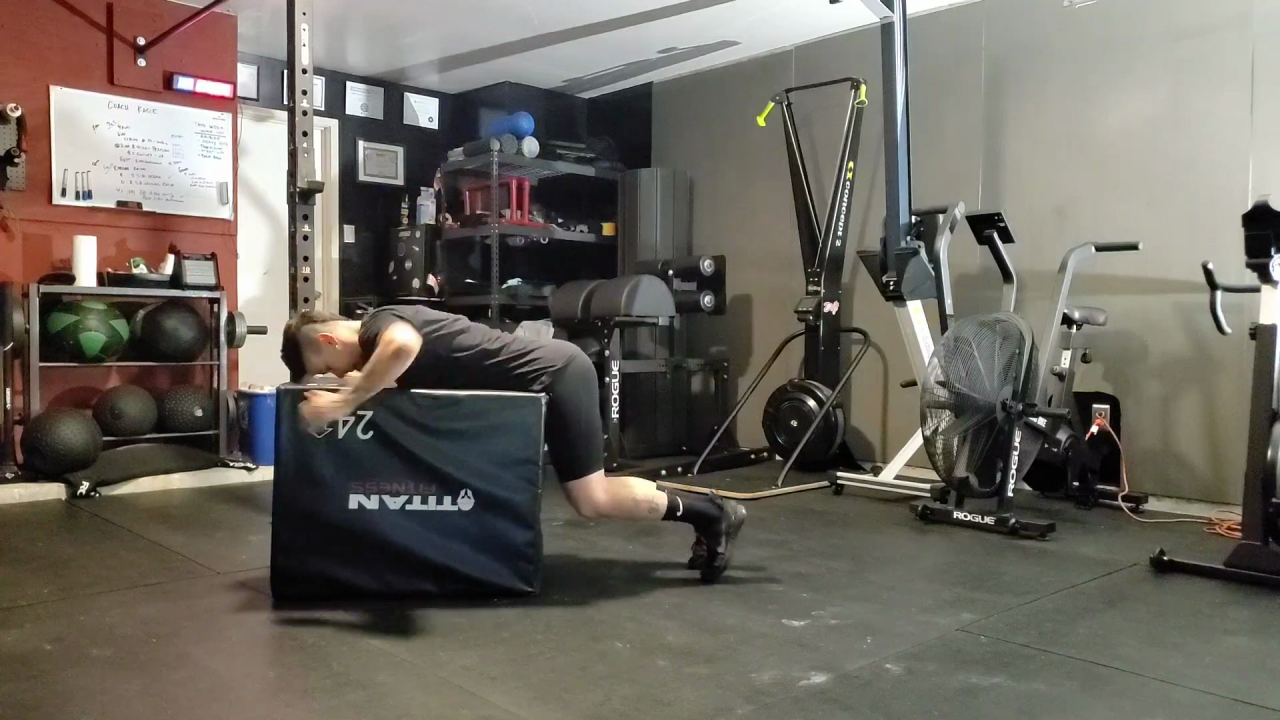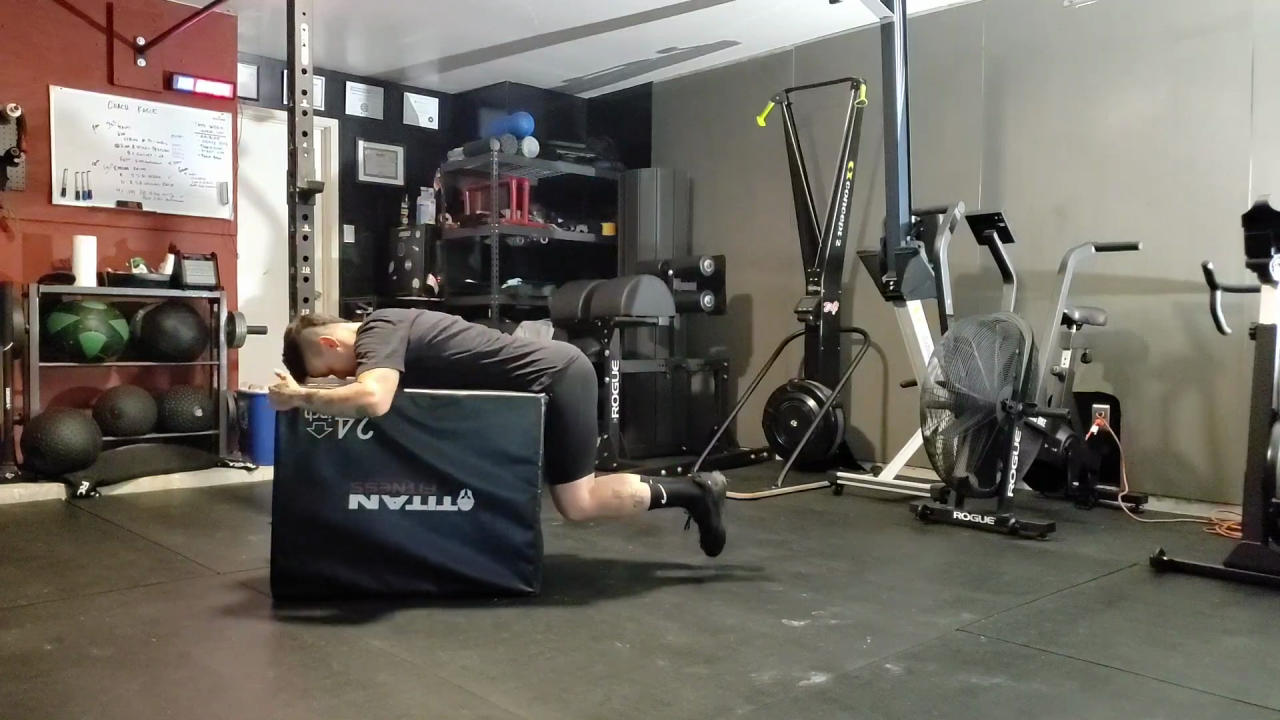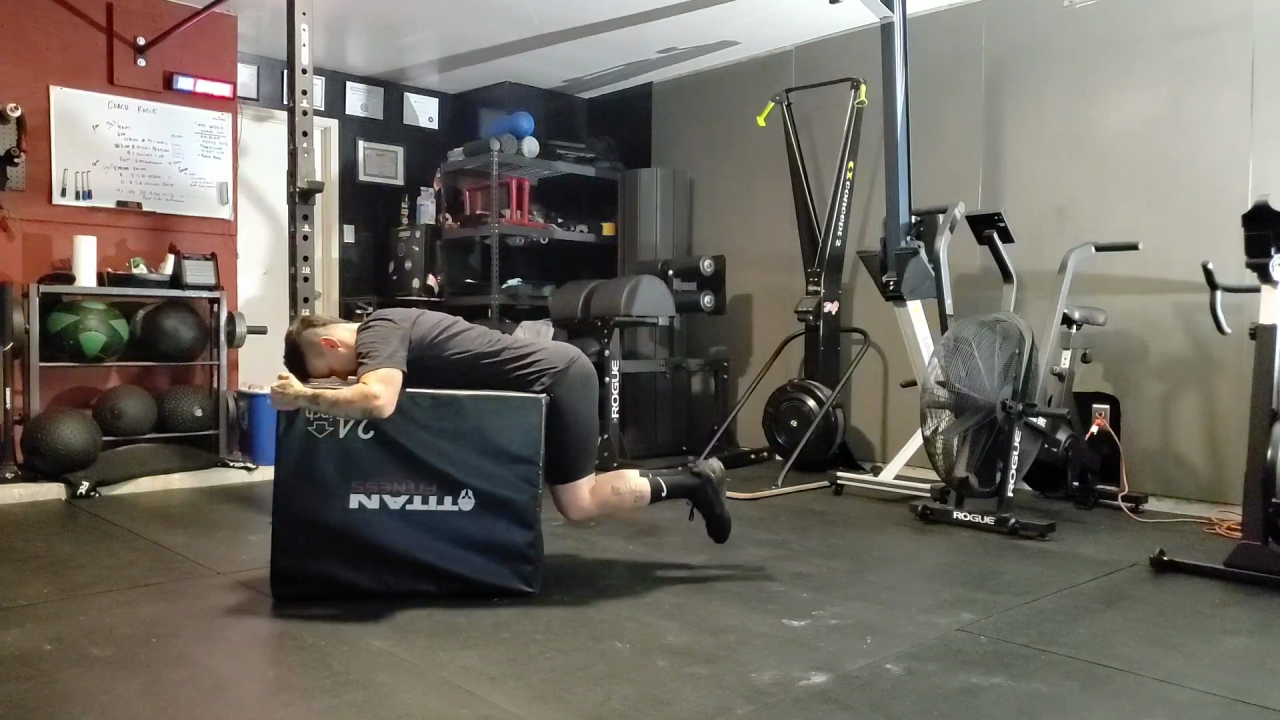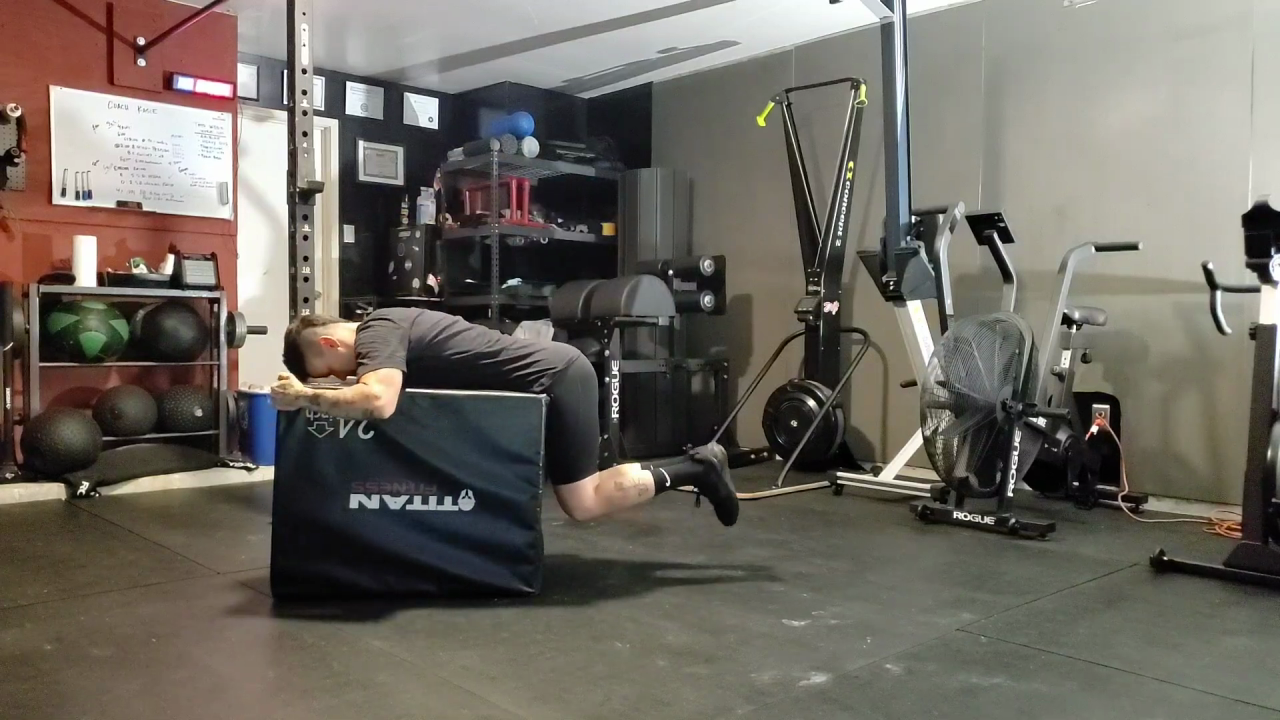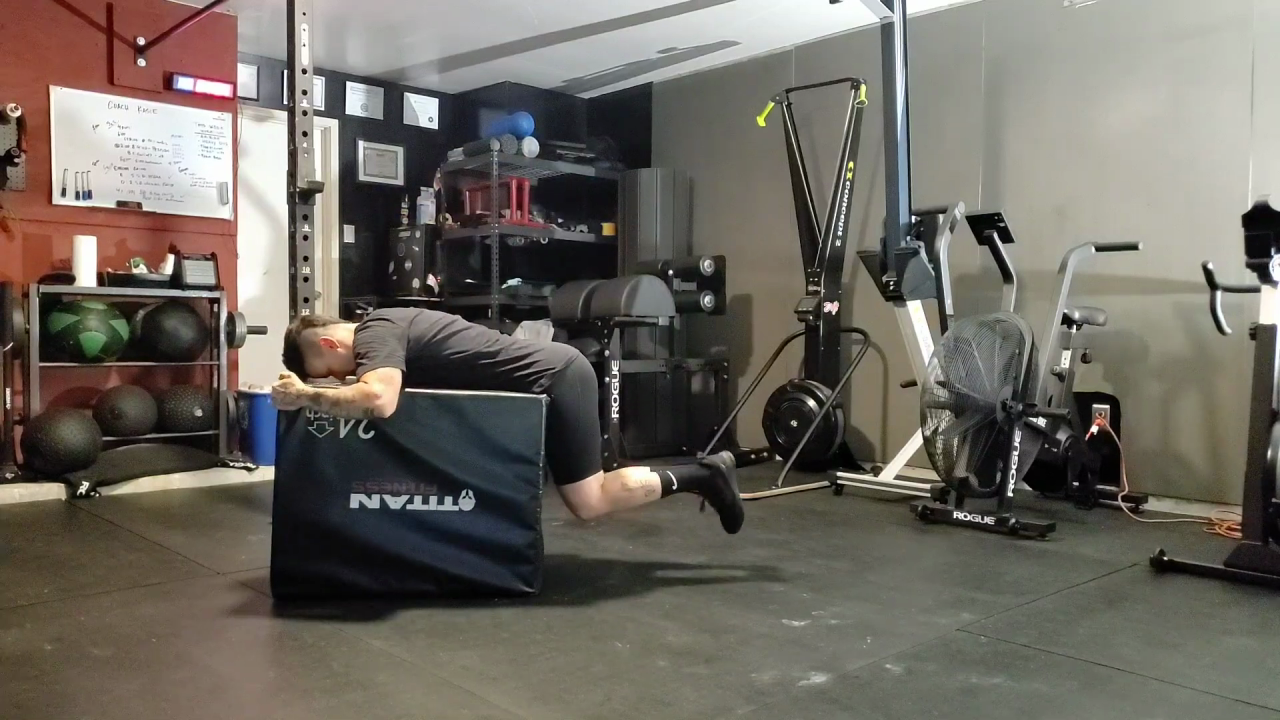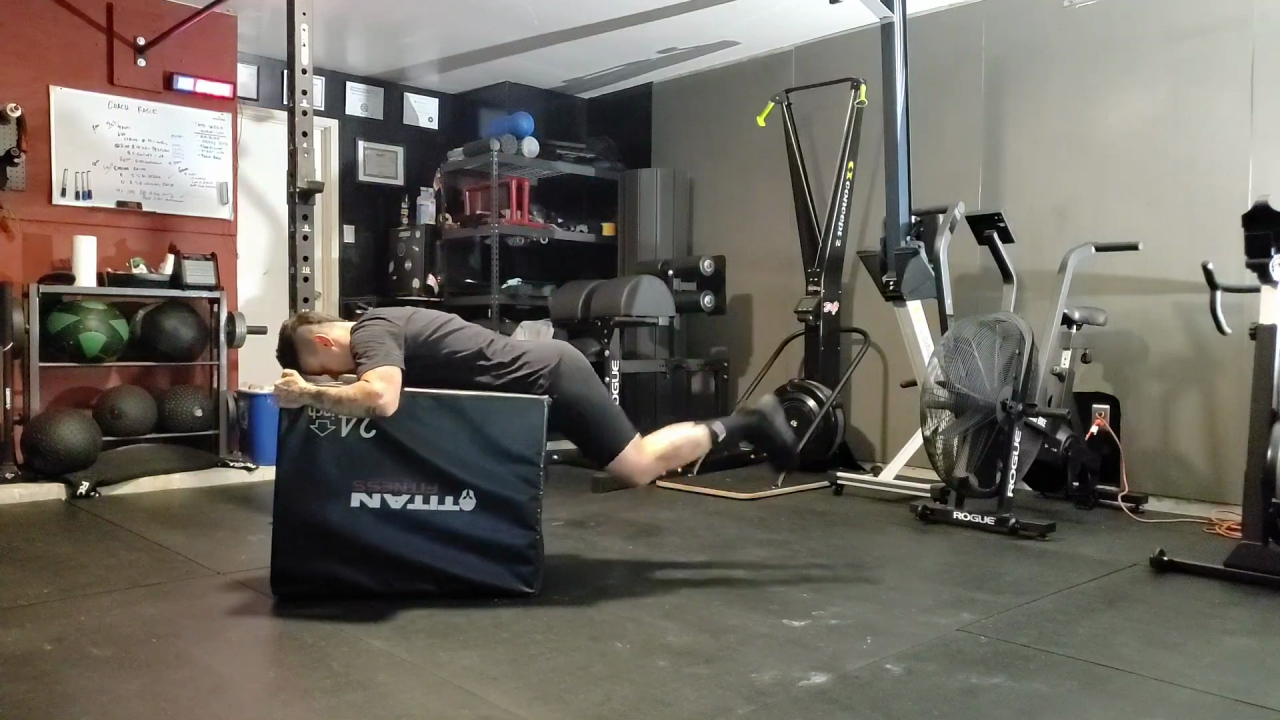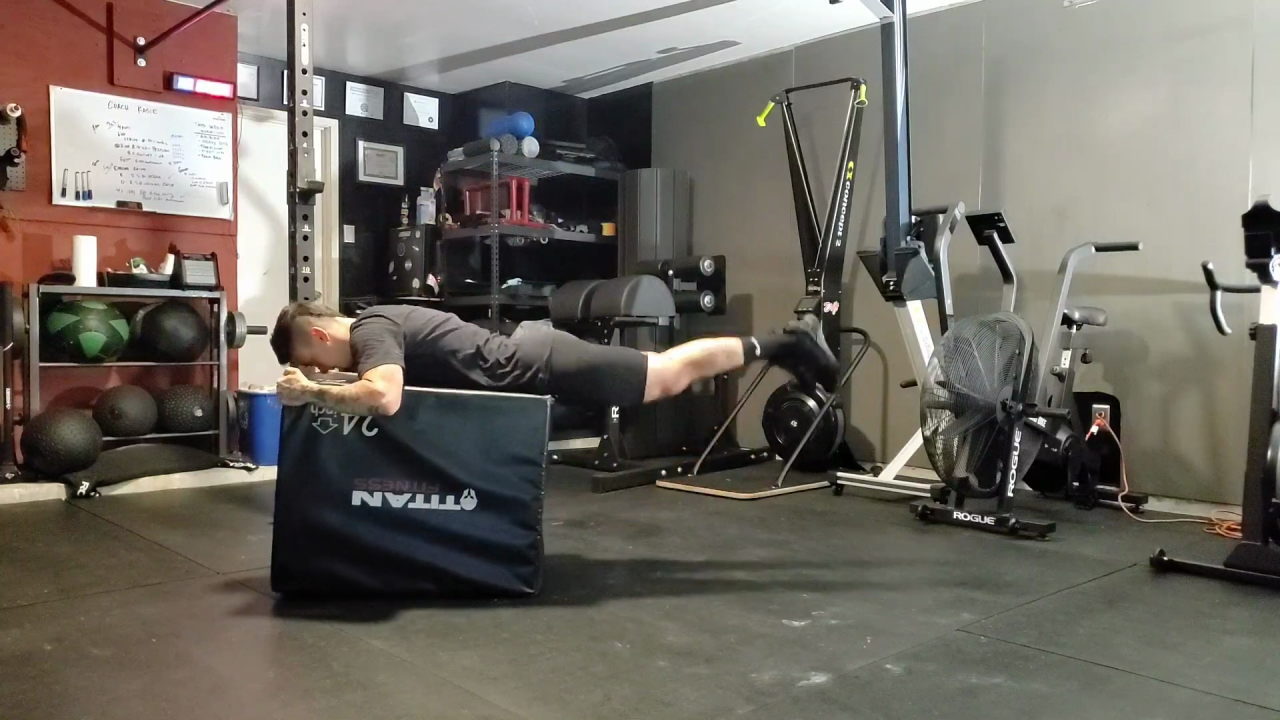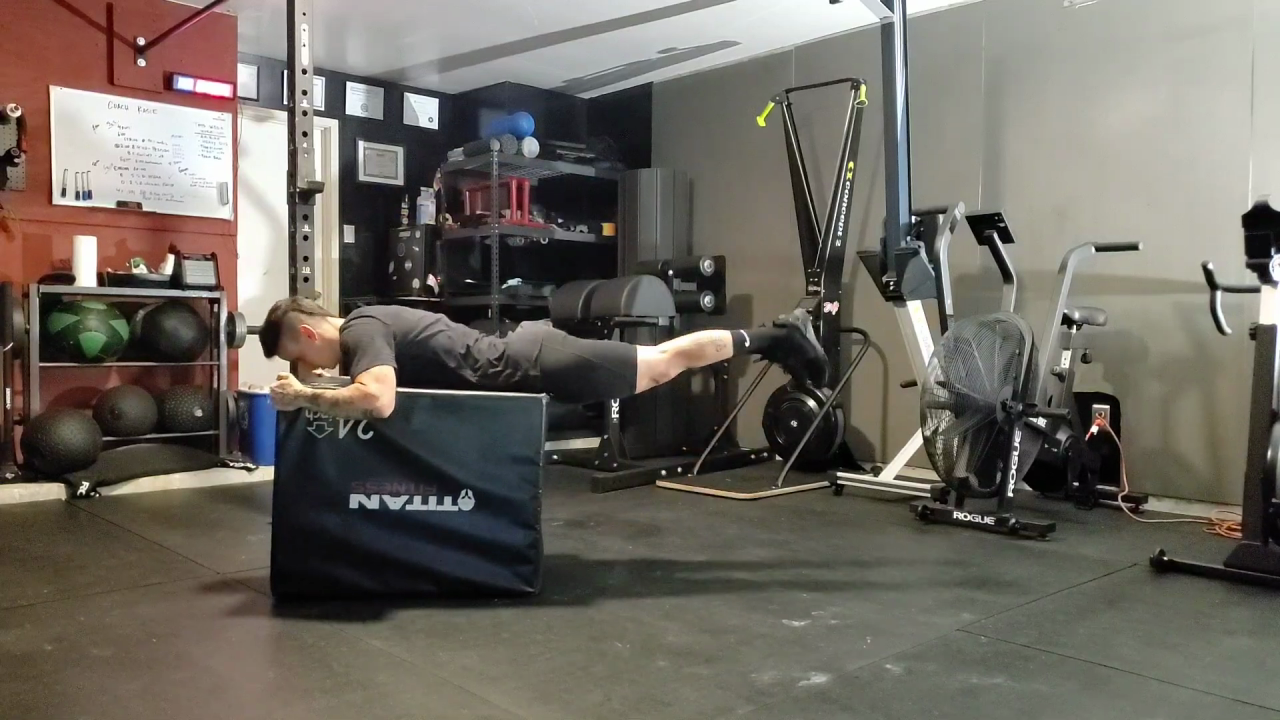
dt=0.3s
person 1, frame 1
left shoulder: (377, 324)
right shoulder: (383, 334)
left elbow: (406, 345)
left wrist: (344, 398)
right wrist: (356, 386)
left hip: (556, 377)
right hip: (555, 372)
left knee: (590, 499)
right knee: (592, 490)
left ankle: (713, 514)
right ankle: (706, 513)
person 1, frame 2
left shoulder: (378, 332)
right shoulder: (386, 328)
left elbow: (373, 401)
left wrist: (300, 397)
left hip: (556, 378)
right hip: (554, 372)
left knee: (577, 503)
right knee: (578, 492)
left ankle: (695, 492)
right ankle: (690, 491)
person 1, frame 3
left shoulder: (377, 332)
right shoulder: (387, 329)
left elbow: (379, 401)
left wrist: (304, 397)
left hip: (557, 379)
right hip: (555, 372)
left knee: (577, 503)
right knee: (579, 491)
left ankle: (693, 482)
right ankle: (690, 480)
person 1, frame 4
left shoulder: (376, 333)
right shoulder: (387, 328)
left elbow: (379, 402)
left wrist: (305, 397)
right wrist: (322, 393)
left hip: (555, 379)
right hip: (553, 373)
left knee: (582, 504)
right knee: (583, 490)
left ankle: (695, 469)
right ankle: (691, 468)
person 1, frame 5
left shoulder: (374, 334)
right shoulder: (383, 329)
left elbow: (379, 401)
right elbow: (383, 391)
left wrist: (307, 396)
right wrist: (316, 391)
left hip: (553, 378)
right hip: (549, 373)
left knee: (589, 502)
right knee: (589, 488)
left ankle: (702, 475)
right ankle: (699, 472)
person 1, frame 6
left shoulder: (370, 333)
right shoulder: (382, 326)
left elbow: (382, 399)
right elbow: (384, 390)
left wrist: (308, 393)
right wrist: (323, 392)
left hip: (546, 377)
right hip: (543, 367)
left knee: (638, 466)
right knee: (633, 459)
left ankle: (744, 425)
right ankle: (742, 425)
person 1, frame 7
left shoulder: (370, 331)
right shoulder: (378, 327)
left elbow: (384, 398)
right elbow: (382, 386)
left wrist: (310, 393)
right wrist: (319, 384)
left hip: (543, 369)
right hip: (532, 362)
left knee: (672, 375)
right knee: (668, 373)
left ankle: (784, 343)
right ankle: (784, 344)
person 1, frame 8
left shoulder: (361, 331)
right shoulder: (367, 327)
left elbow: (378, 401)
right elbow: (373, 387)
left wrist: (304, 398)
right wrist: (315, 388)
left hip: (535, 366)
right hip: (525, 356)
left knee: (663, 364)
right knee: (661, 363)
left ankle: (773, 337)
right ankle: (777, 338)
